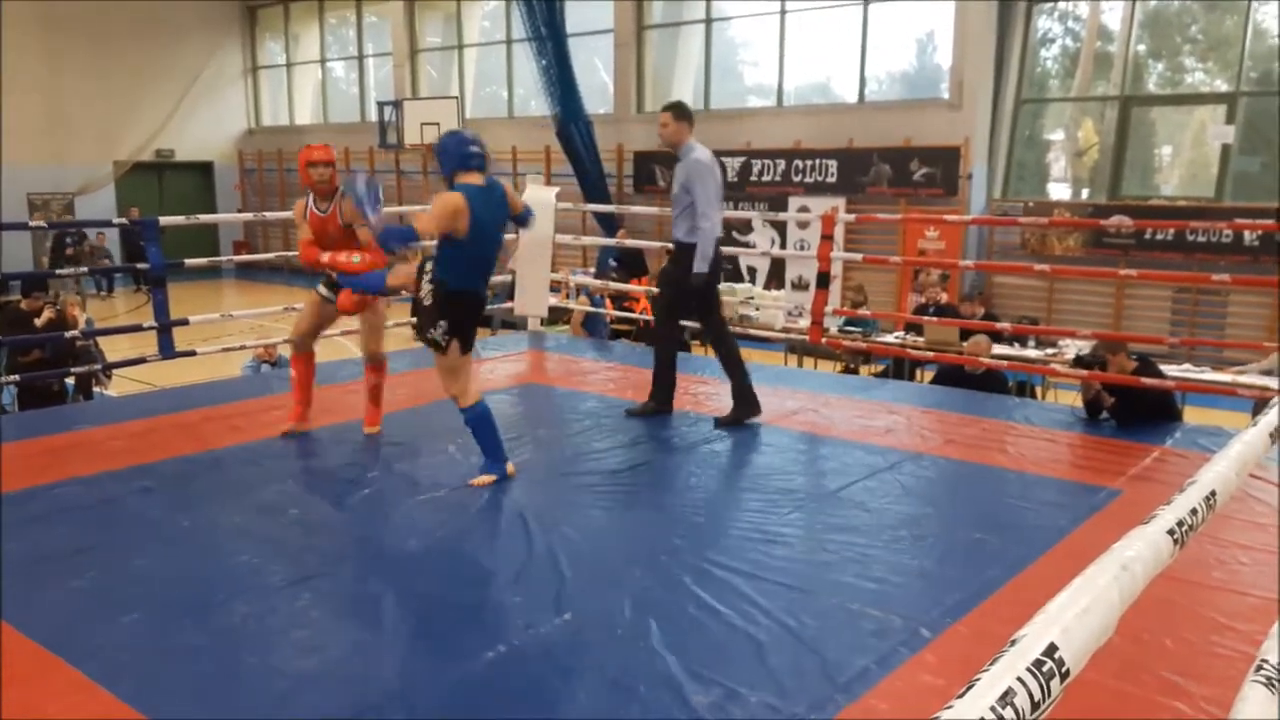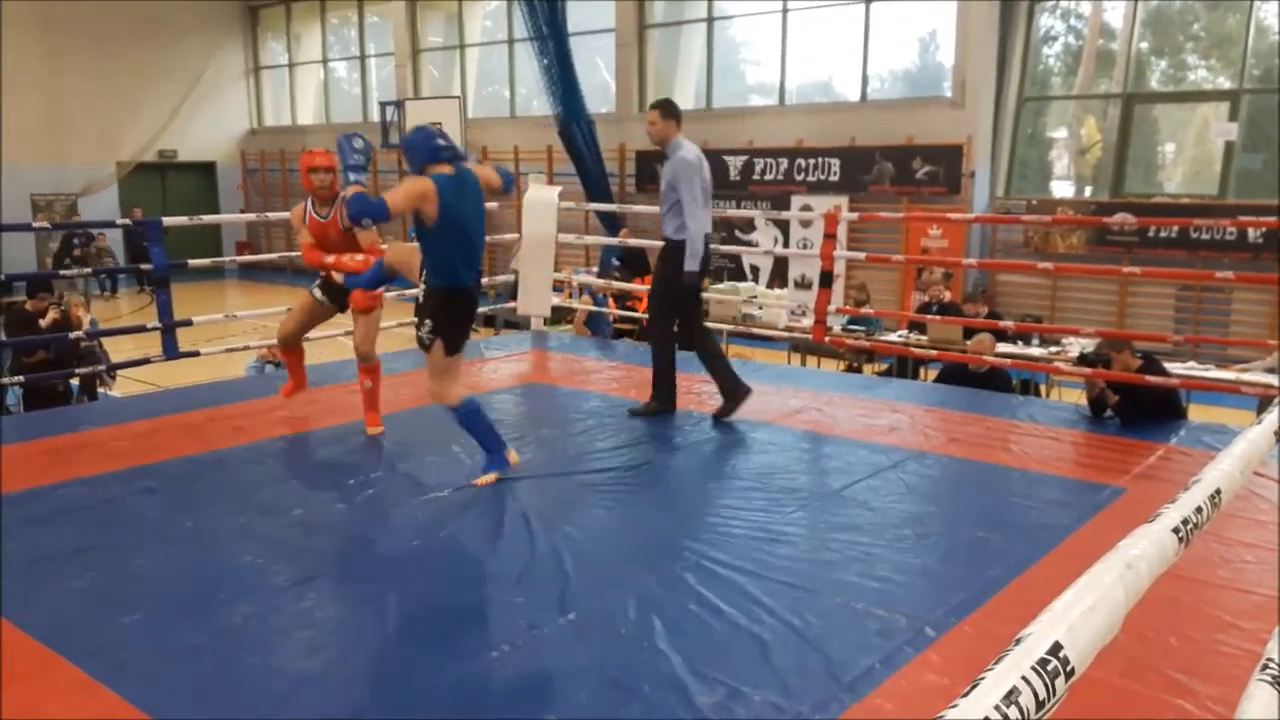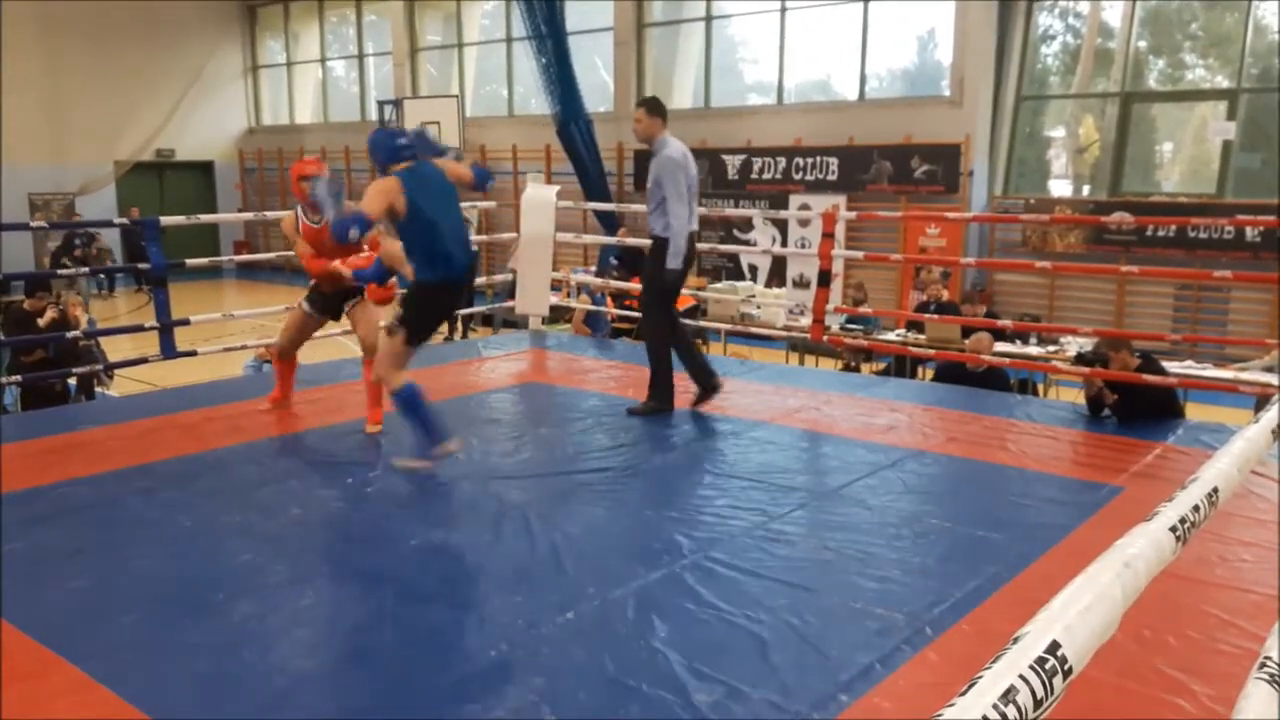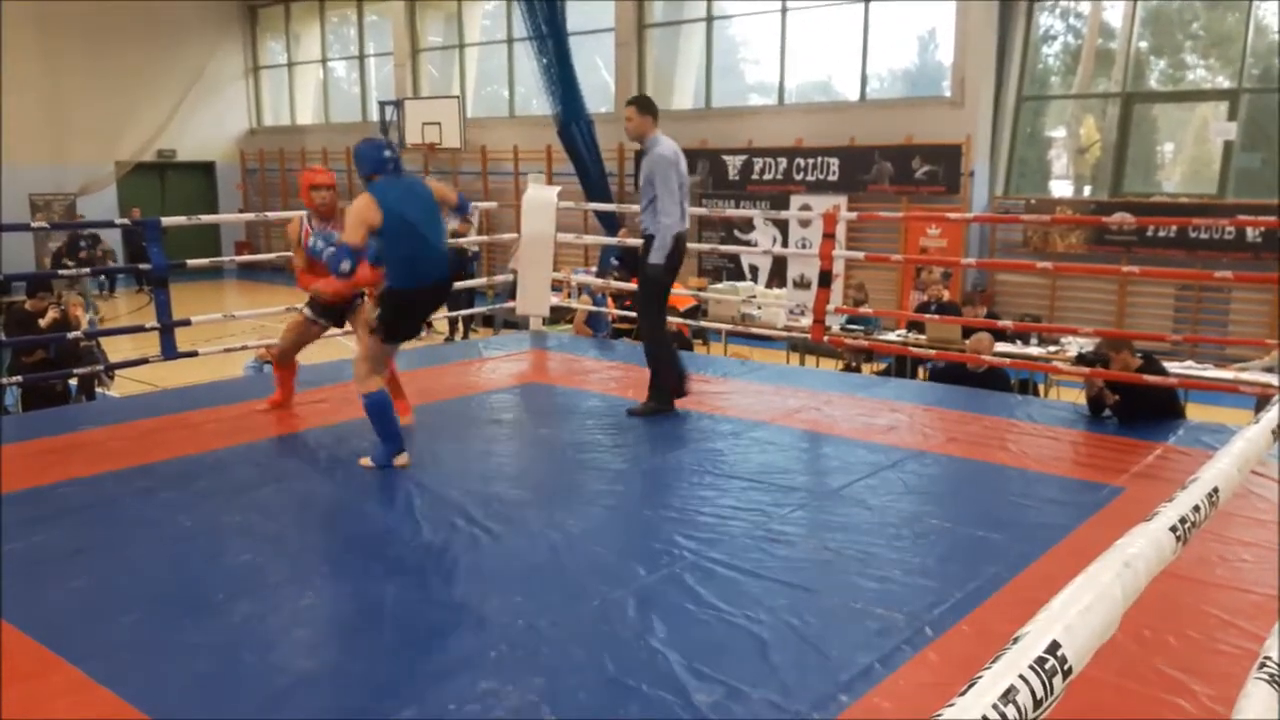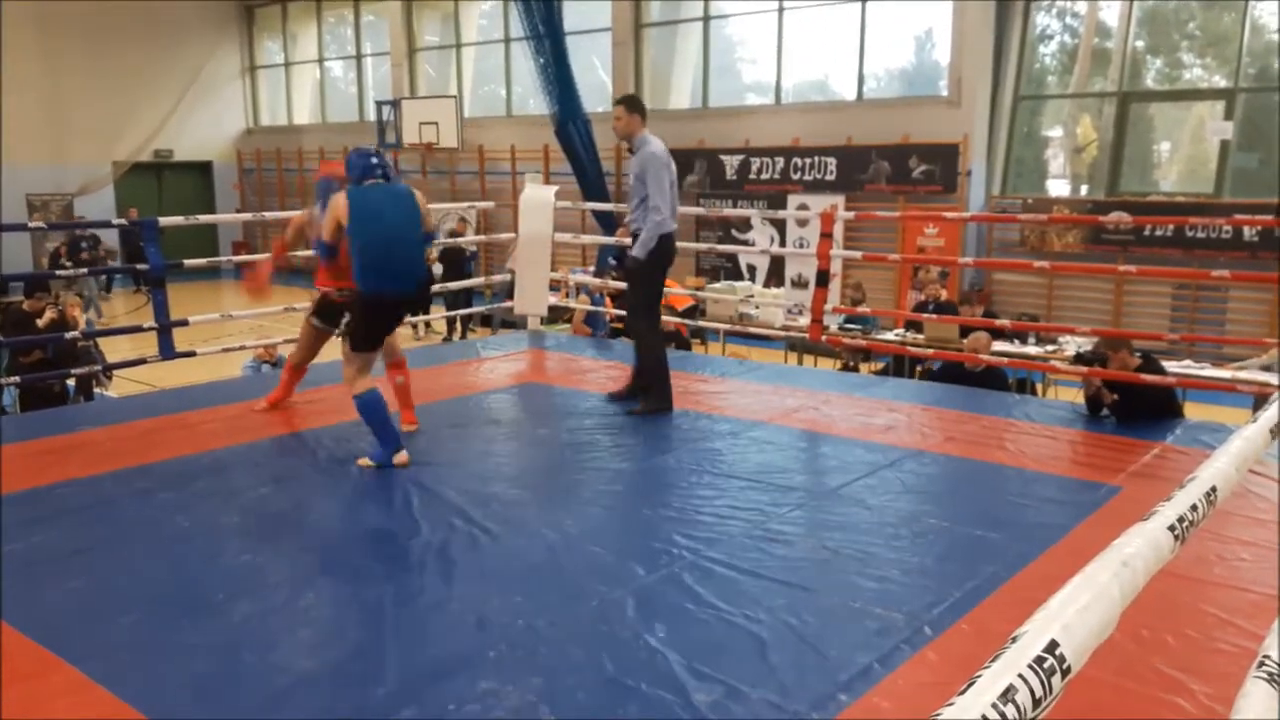
dt=0.1s
person 1, frame 1
left shoulder: (453, 201)
right shoulder: (498, 189)
left elbow: (395, 242)
right elbow: (524, 217)
left hip: (456, 301)
left knee: (460, 387)
right knee: (396, 277)
left ankle: (498, 463)
right ankle: (346, 282)
person 1, frame 2
left shoulder: (420, 188)
right shoulder: (471, 173)
left elbow: (365, 214)
right elbow: (507, 183)
left hip: (449, 297)
right hip: (454, 279)
left knee: (445, 389)
right knee: (396, 256)
left ankle: (498, 455)
right ankle: (355, 282)
person 1, frame 3
left shoulder: (386, 187)
right shoulder: (439, 168)
left elbow: (348, 231)
right elbow: (482, 178)
left hip: (436, 288)
right hip: (458, 272)
left knee: (387, 370)
right knee: (389, 248)
left ankle: (434, 440)
right ankle: (360, 277)
person 1, frame 4
left shoulder: (364, 203)
right shoulder: (423, 185)
left elbow: (342, 266)
right elbow: (463, 206)
left wrist: (324, 250)
left hip: (407, 294)
right hip: (442, 282)
left knee: (366, 375)
left ankle: (392, 452)
person 1, frame 5
left shoulder: (342, 200)
right shoulder: (412, 196)
left elbow: (325, 251)
left hip: (374, 301)
right hip: (417, 290)
left knee: (356, 376)
left ankle: (391, 449)
person 2, frame 1
left shoulder: (697, 162)
right shoulder: (689, 161)
left elbow: (707, 220)
left wrist: (699, 268)
left hip: (692, 255)
right hip: (693, 255)
left knee: (665, 324)
right knee: (714, 328)
left ankle: (660, 400)
right ankle: (744, 401)
person 2, frame 2
left shoulder: (683, 161)
right shoulder: (682, 157)
left elbow: (694, 217)
left wrist: (691, 267)
left hip: (680, 250)
right hip: (684, 249)
left knee: (659, 322)
right knee: (691, 323)
left ankle: (662, 398)
right ankle: (731, 387)
person 2, frame 3
left shoulder: (669, 158)
right shoulder: (672, 153)
left elbow: (678, 215)
left wrist: (674, 264)
left hip: (668, 247)
right hip: (672, 247)
left knee: (653, 321)
right knee: (664, 319)
left ankle: (661, 397)
right ankle: (704, 376)
person 2, frame 4
left shoulder: (661, 155)
right shoulder: (659, 152)
left elbow: (668, 214)
left wrist: (656, 259)
left hip: (661, 245)
right hip: (659, 244)
left knee: (650, 319)
right knee: (652, 316)
left ankle: (661, 396)
right ankle: (673, 381)
person 2, frame 5
left shoulder: (651, 154)
right shoulder: (644, 152)
left elbow: (658, 211)
left wrist: (638, 253)
left hip: (652, 244)
right hip: (651, 242)
left knee: (643, 318)
right knee: (640, 315)
left ankle: (659, 396)
right ankle: (642, 384)
person 3, frame 1
left shoulder: (351, 203)
right shoulder: (303, 208)
left elbow: (373, 251)
right elbow: (308, 253)
left wrist: (363, 289)
right wrist: (341, 259)
right hip: (336, 279)
left knee: (372, 351)
right knee: (299, 337)
left ankle: (373, 410)
right ankle: (300, 413)
person 3, frame 2
right shoulder: (300, 213)
left elbow: (374, 251)
right elbow: (309, 256)
right wrist: (339, 261)
right hip: (332, 282)
left knee: (365, 351)
right knee: (286, 335)
left ankle: (372, 415)
right ankle: (297, 379)
person 3, frame 3
right shoulder: (291, 223)
left elbow: (378, 247)
right elbow: (312, 264)
left hip: (356, 289)
right hip: (321, 291)
left knee: (371, 343)
right knee: (281, 348)
left ankle: (374, 411)
right ankle: (282, 392)
person 3, frame 4
right shoulder: (297, 229)
right elbow: (302, 277)
right wrist: (324, 288)
left hip: (356, 297)
right hip: (323, 298)
right knee: (280, 351)
left ankle: (400, 404)
right ankle: (283, 395)
person 3, frame 5
right shoulder: (306, 220)
right elbow: (283, 245)
right wrist: (266, 269)
right hip: (329, 299)
left knee: (392, 354)
right knee: (300, 357)
left ankle: (407, 412)
right ankle: (282, 392)
